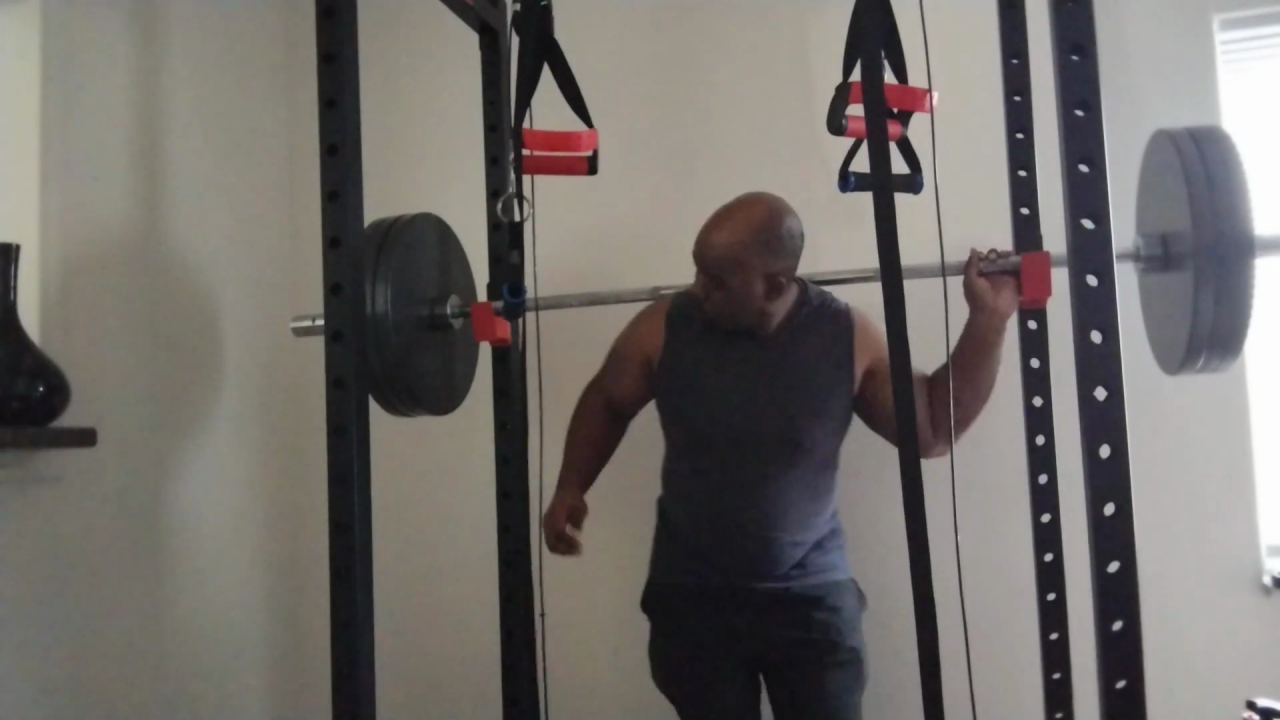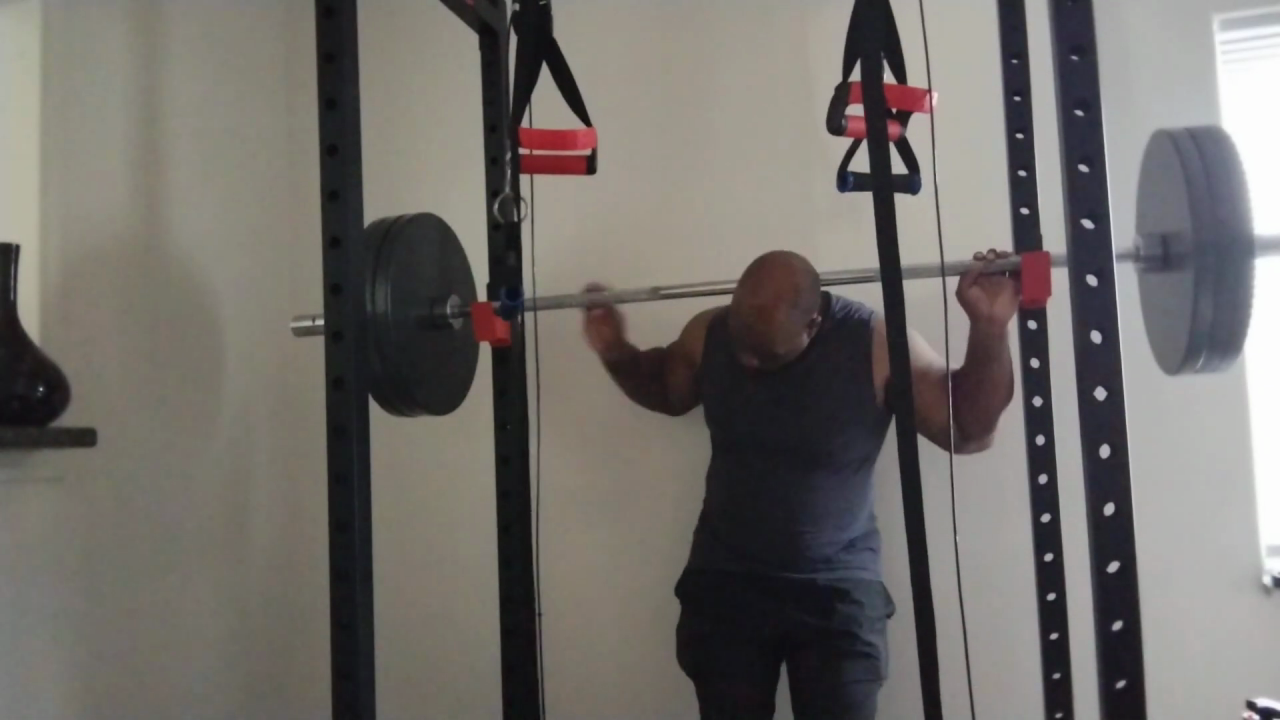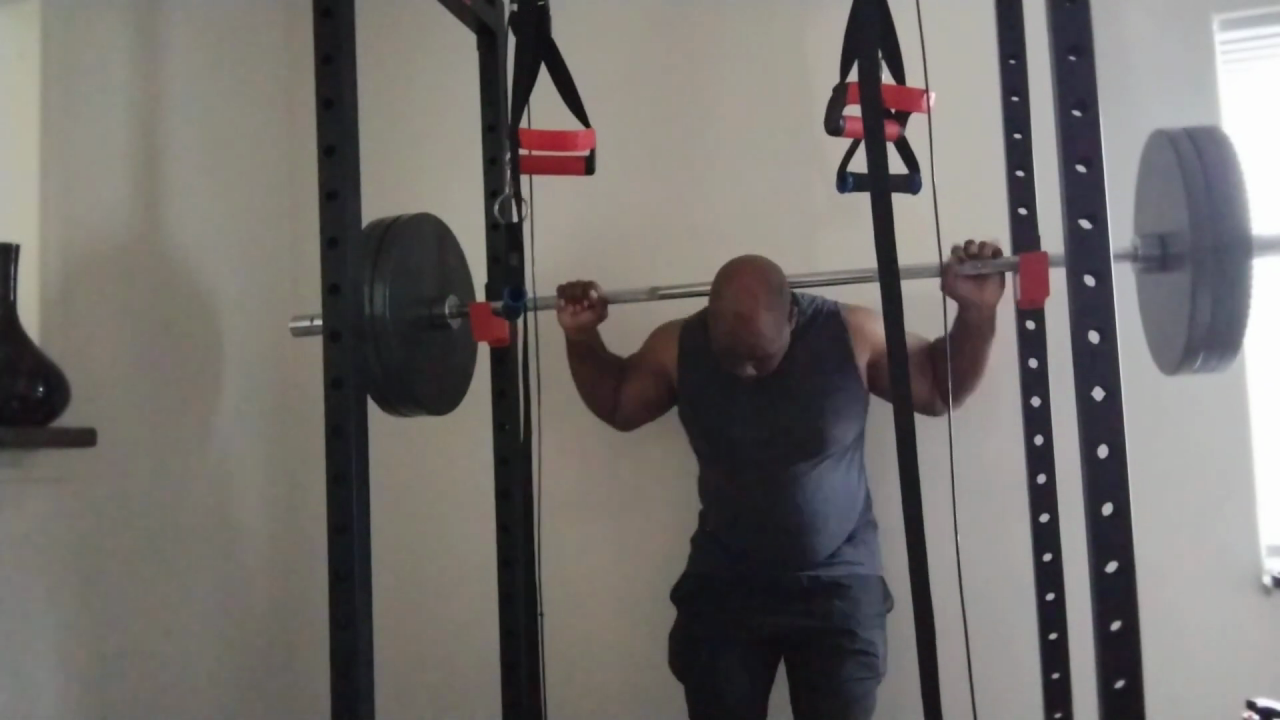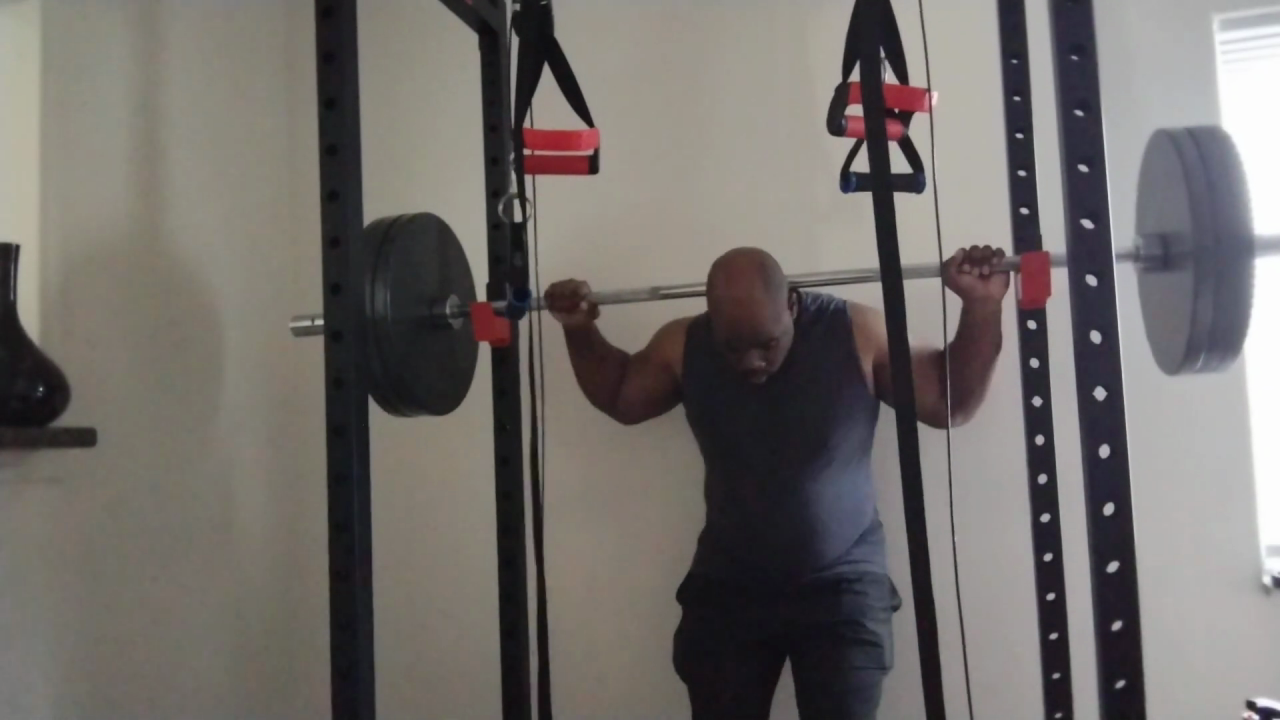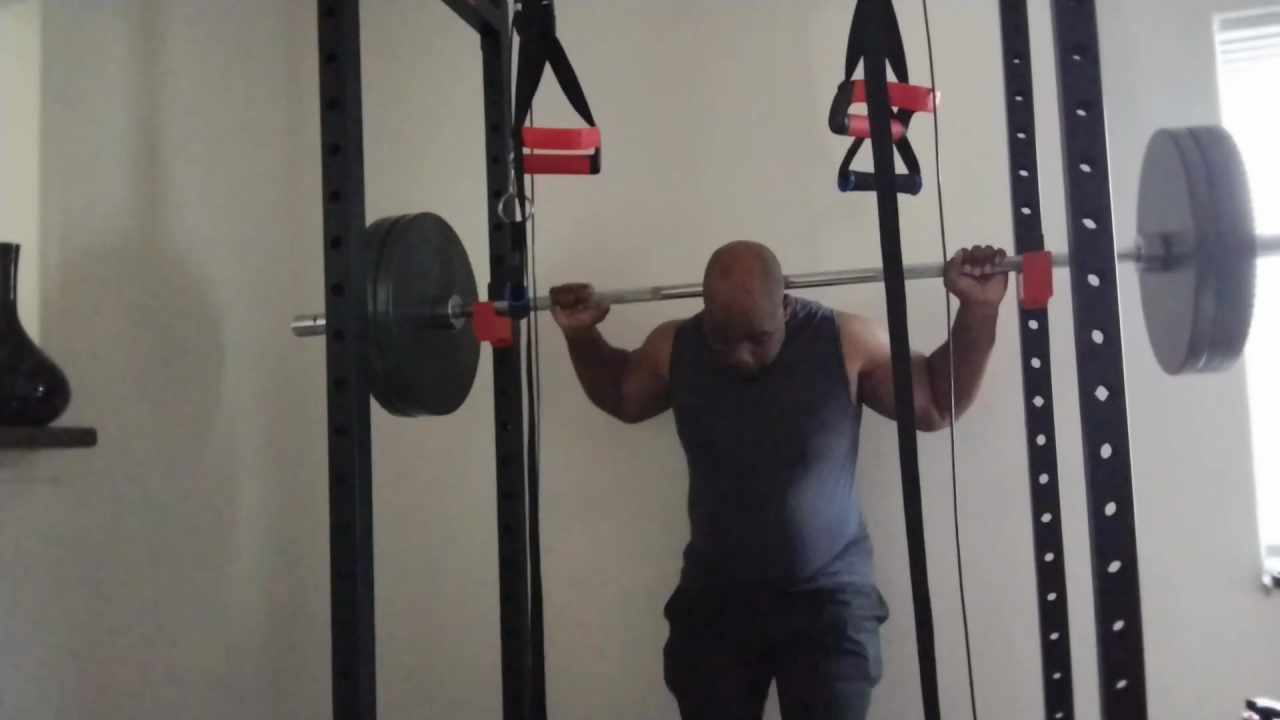
dt=1s
person 1, frame 1
left shoulder: (847, 337)
right shoulder: (663, 328)
left elbow: (930, 429)
right elbow: (606, 402)
left wrist: (987, 320)
right wrist: (571, 488)
left hip: (811, 593)
right hip: (695, 595)
person 1, frame 2
left shoulder: (879, 347)
right shoulder: (709, 335)
left elbow: (969, 428)
right elbow: (667, 389)
left wrist: (989, 326)
right wrist: (616, 354)
left hip: (837, 590)
right hip: (725, 583)
person 1, frame 3
left shoulder: (852, 333)
right shoulder: (678, 346)
left elbow: (941, 390)
right elbow: (617, 405)
left wrist: (977, 309)
right wrist: (582, 337)
left hip: (836, 584)
right hip: (724, 586)
person 1, frame 4
left shoulder: (858, 334)
right shoulder: (684, 346)
left elbow: (951, 402)
right elbow: (620, 396)
left wrist: (981, 307)
right wrist: (580, 329)
left hip: (841, 587)
right hip: (727, 588)
person 1, frame 5
left shoulder: (846, 342)
right shoulder: (674, 348)
left elbow: (937, 404)
right elbow: (621, 396)
left wrist: (978, 309)
right wrist: (582, 335)
left hip: (828, 600)
right hip: (714, 602)
